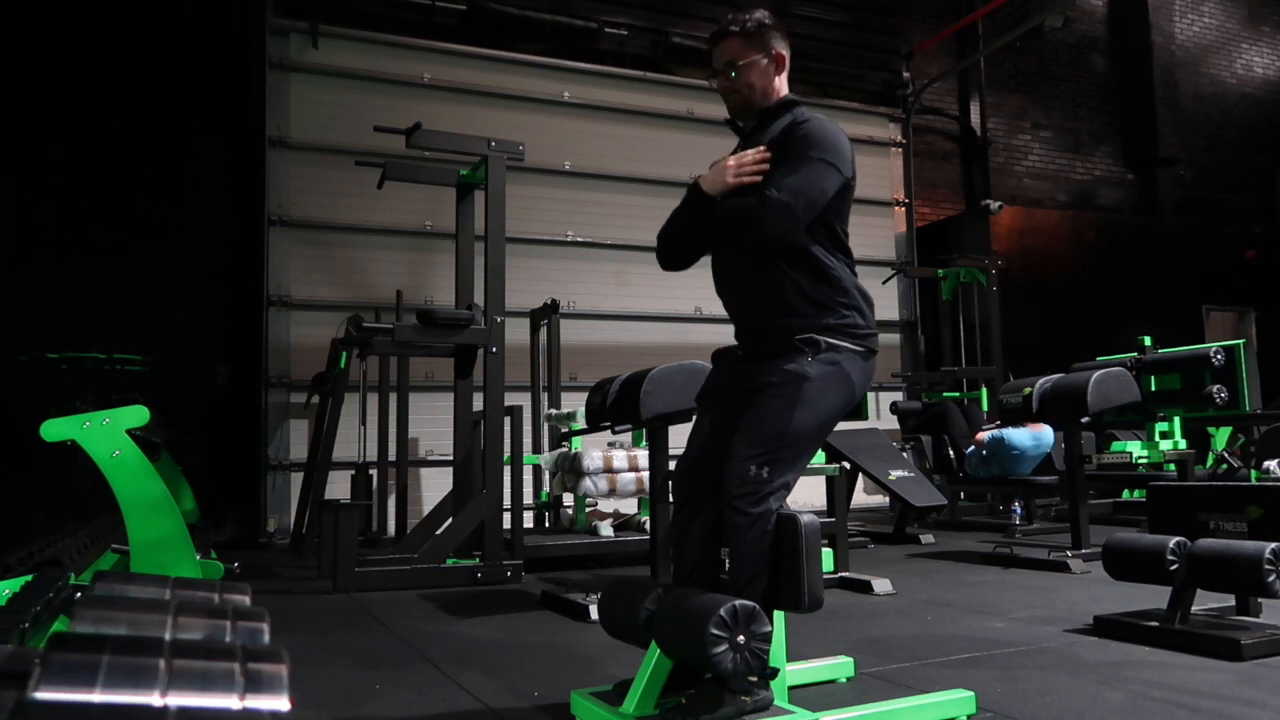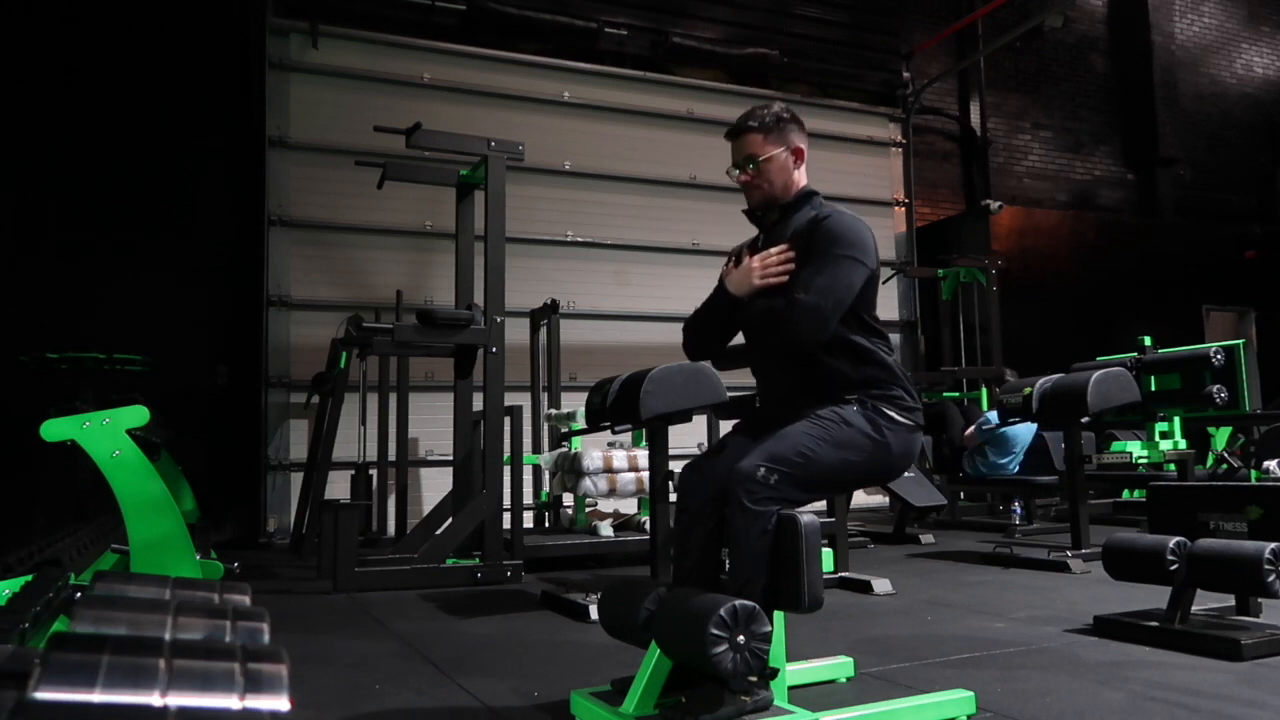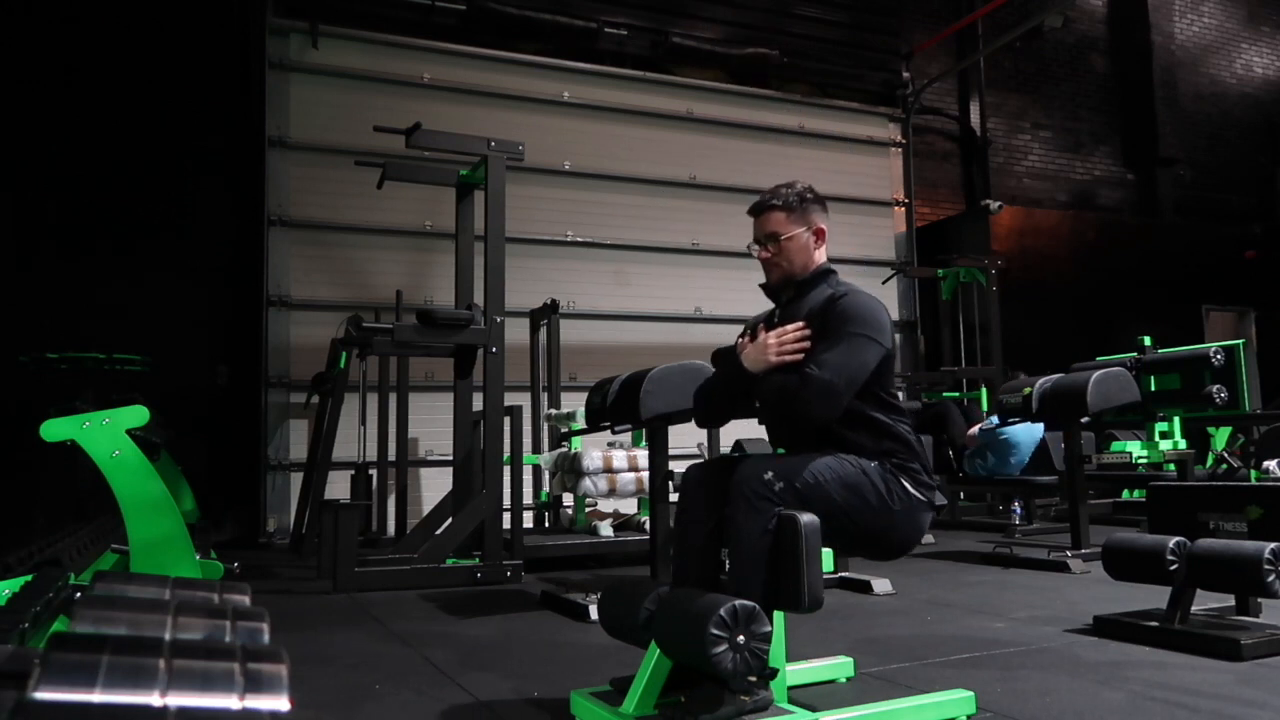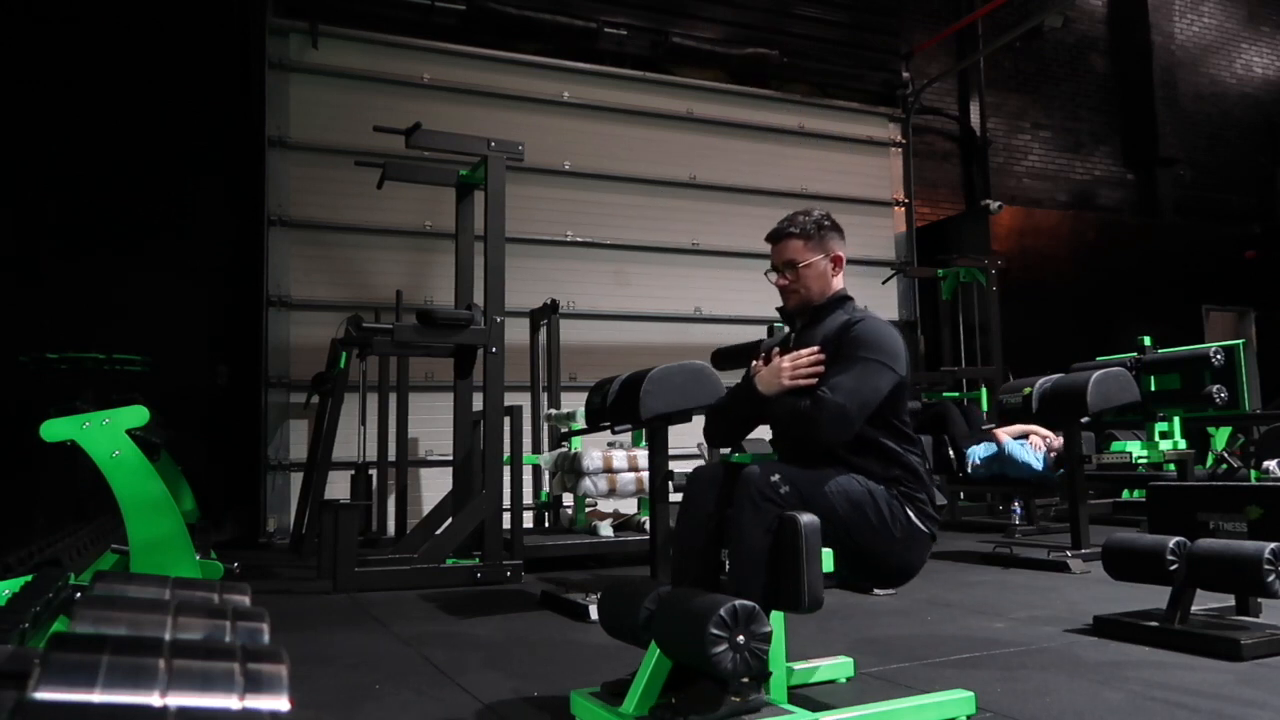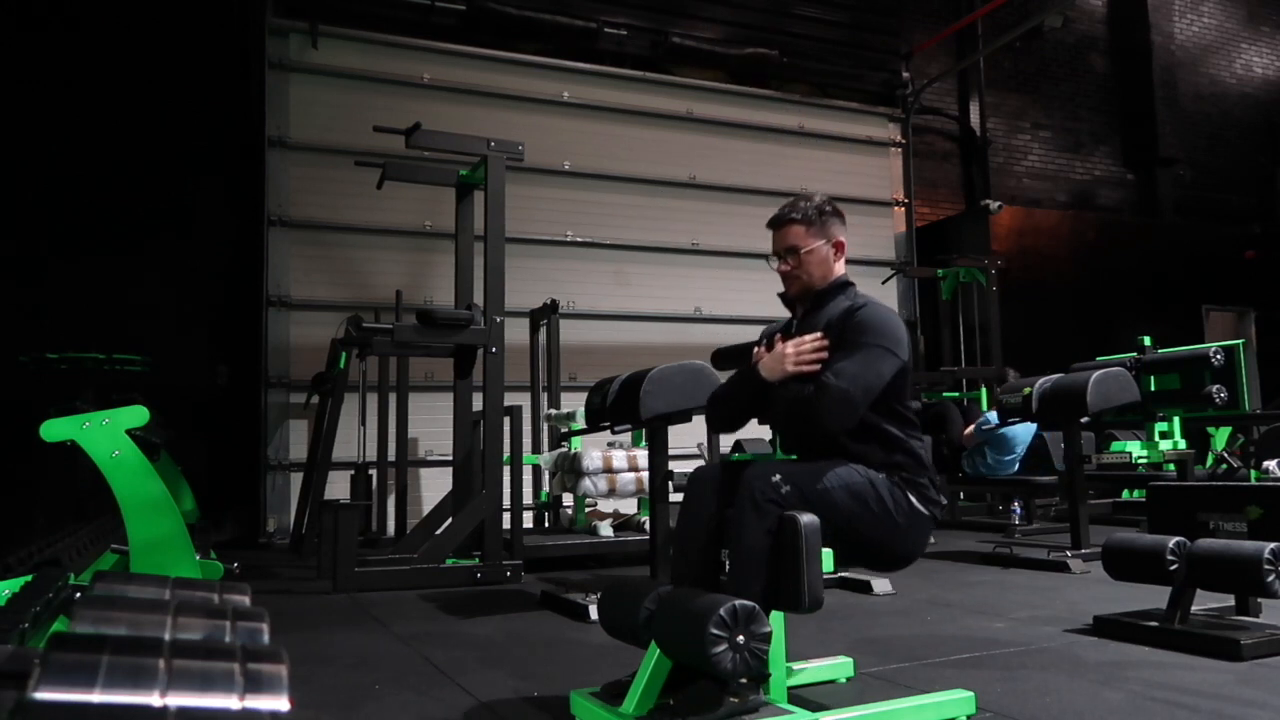
dt=1s
person 1, frame 1
left shoulder: (814, 138)
right shoulder: (735, 157)
left elbow: (774, 219)
right elbow: (672, 252)
left wrist: (717, 203)
right wrist: (707, 192)
left hip: (824, 347)
right hip: (758, 348)
left knee: (749, 482)
right knee: (696, 479)
person 1, frame 2
left shoulder: (838, 231)
right shoulder: (753, 249)
left elbow: (803, 322)
right elbow: (698, 343)
left wrist: (745, 301)
right wrist: (731, 292)
left hip: (873, 415)
right hip: (797, 410)
left knee: (754, 477)
right knee: (700, 482)
person 1, frame 3
left shoulder: (852, 309)
right shoulder: (778, 300)
left elbow: (818, 397)
right elbow: (709, 402)
left wrist: (761, 373)
right wrist: (744, 366)
left hip: (891, 485)
left knee: (761, 482)
right knee: (704, 482)
person 1, frame 4
left shoulder: (868, 334)
right shoulder: (784, 345)
left elbow: (826, 423)
right elbow: (718, 432)
left wrist: (769, 400)
right wrist: (758, 388)
left hip: (893, 521)
right hip: (820, 504)
left knee: (762, 483)
right knee: (708, 483)
left ankle: (743, 672)
person 1, frame 5
left shoulder: (870, 320)
right shoulder: (784, 331)
left elbow: (831, 407)
right elbow: (720, 416)
left wrist: (770, 390)
right wrist: (764, 374)
left hip: (894, 500)
right hip: (829, 485)
left knee: (767, 485)
right knee: (709, 485)
left ankle: (743, 671)
